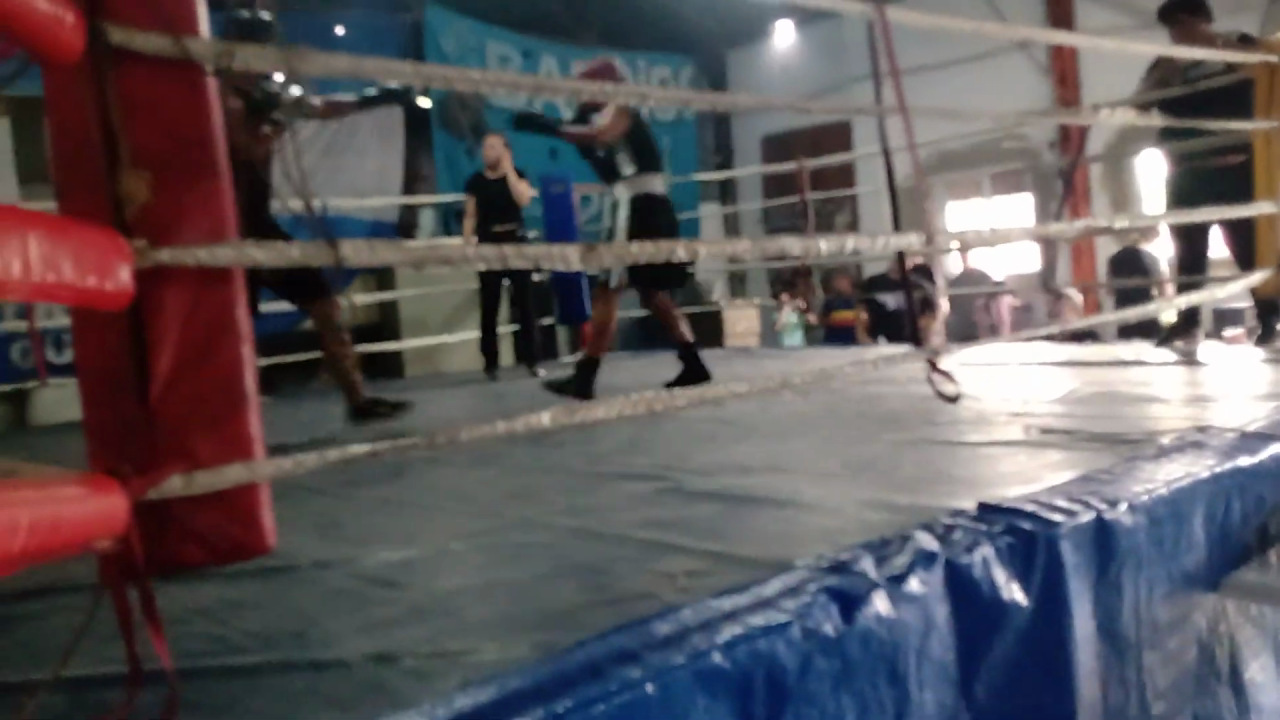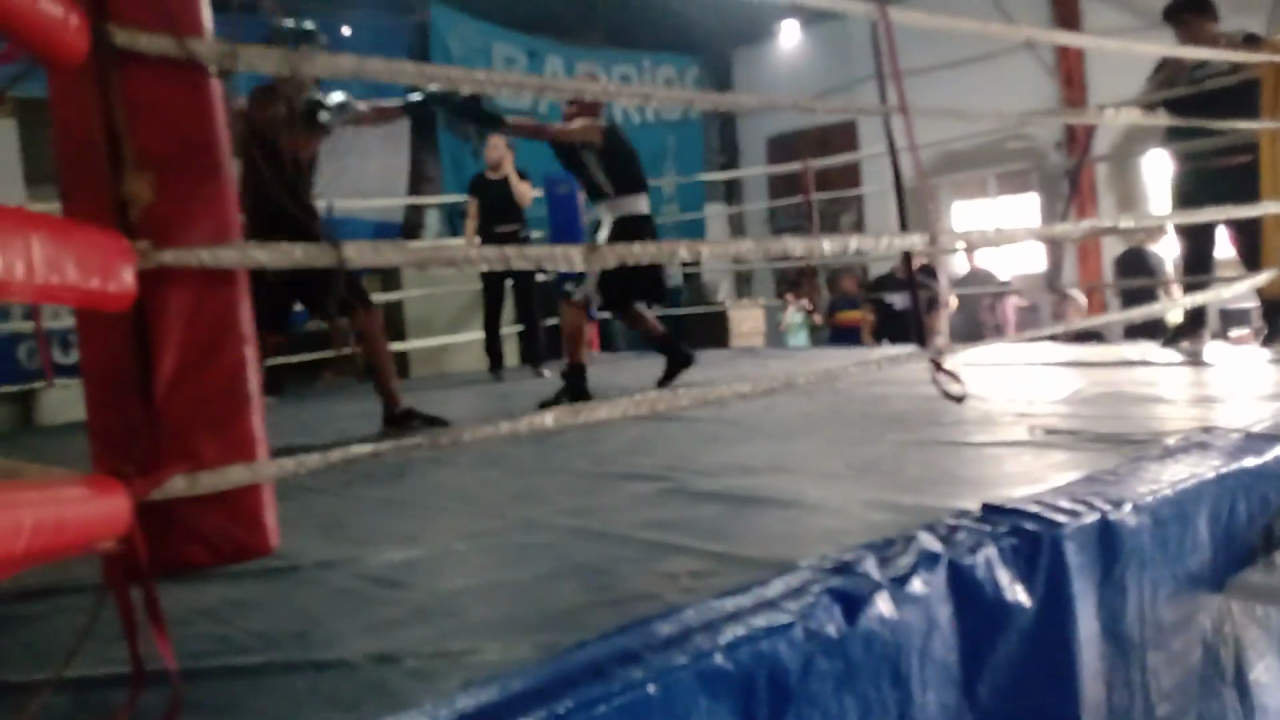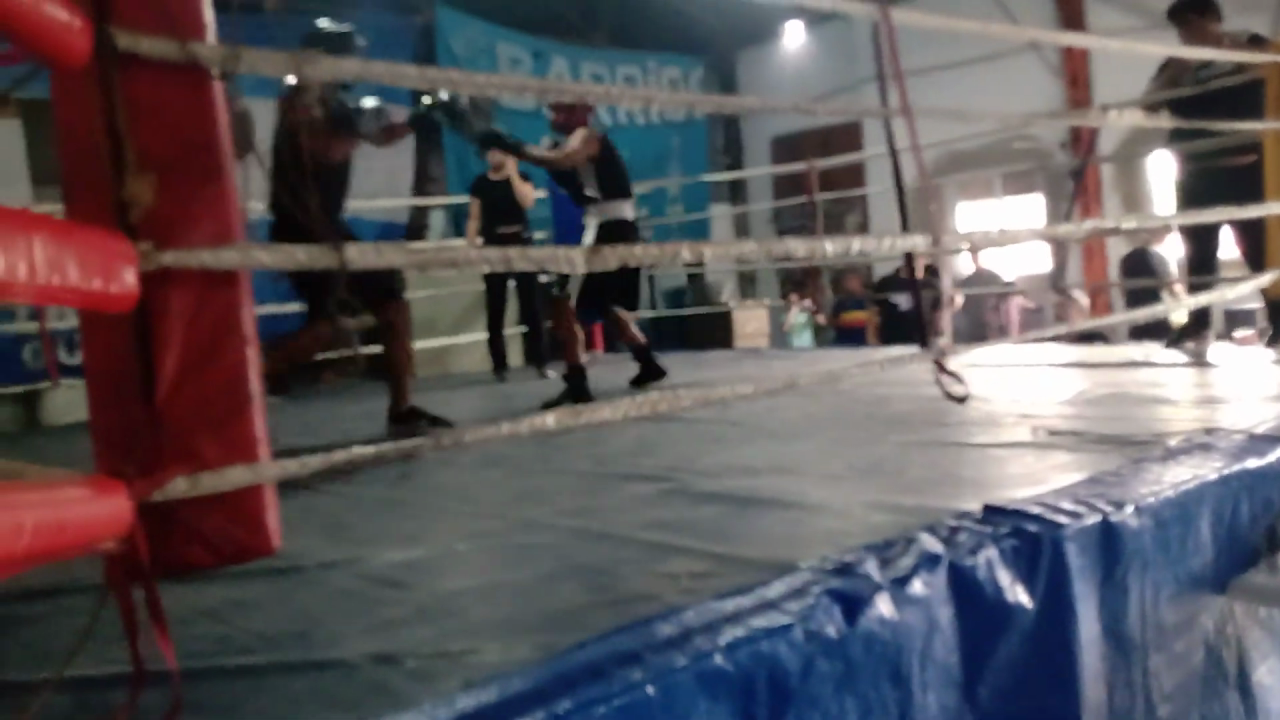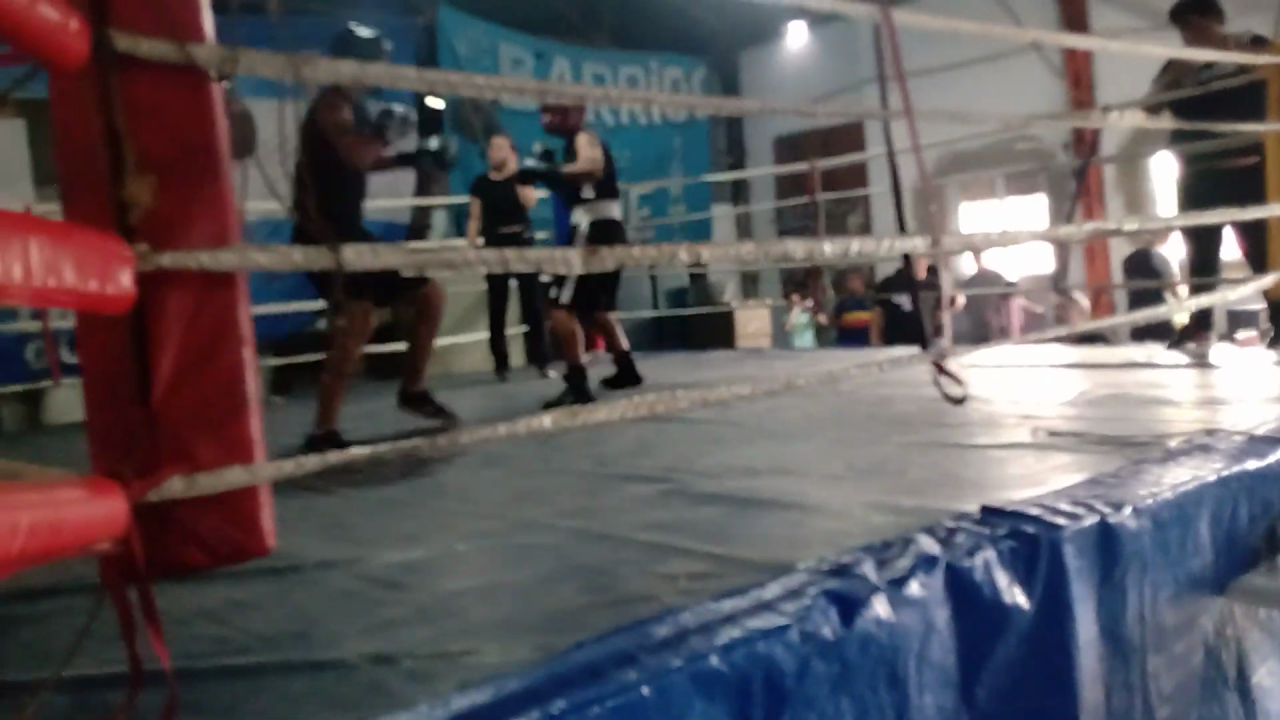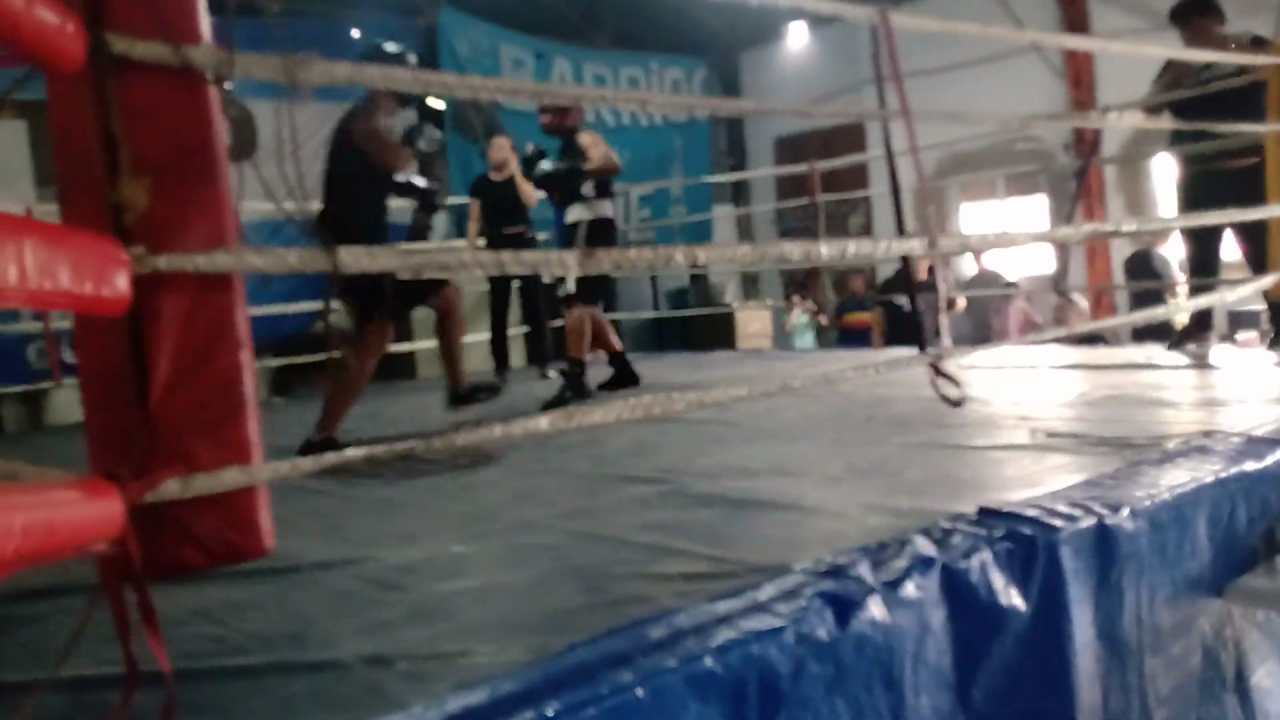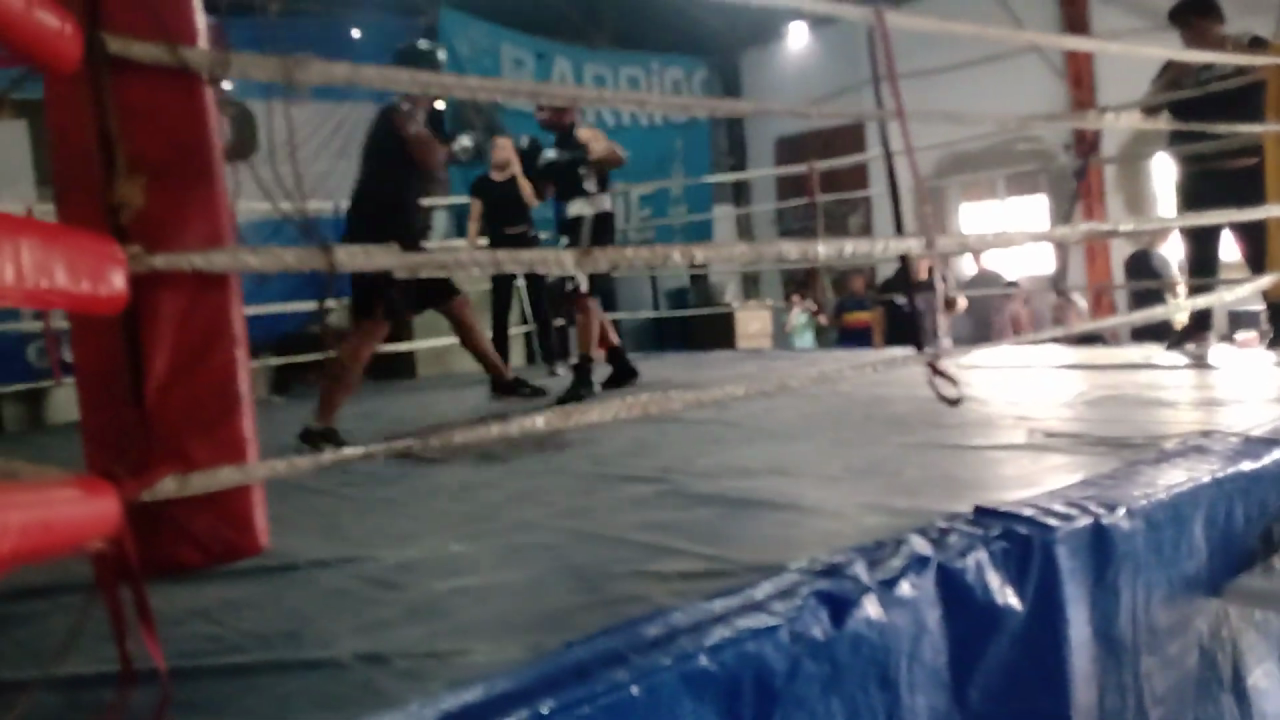
dt=0.1s
person 1, frame 1
left shoulder: (261, 93)
right shoulder: (225, 95)
left elbow: (321, 109)
right elbow: (253, 149)
left wrist: (370, 100)
right wrist: (280, 117)
left hip: (258, 223)
right hip: (237, 226)
left knee: (326, 309)
left ankle: (359, 400)
person 1, frame 2
left shoulder: (311, 103)
right shoulder: (264, 102)
left elbow: (366, 115)
right elbow: (297, 150)
right wrist: (325, 117)
left hip: (300, 229)
right hip: (272, 231)
left knee: (366, 316)
left ankle: (396, 412)
person 1, frame 3
left shoulder: (333, 103)
right shoulder: (302, 101)
left elbow: (379, 137)
right elbow: (331, 151)
right wrist: (357, 126)
left hip: (328, 226)
right hip: (304, 229)
left knee: (395, 310)
right knee: (326, 325)
left ankle: (403, 409)
person 1, frame 4
left shoulder: (354, 107)
right shoulder: (332, 104)
left elbow: (374, 161)
right elbow: (362, 156)
left wrist: (412, 157)
right wrist: (390, 129)
left hip: (348, 231)
right hip: (325, 234)
left knee: (430, 296)
right knee: (359, 317)
left ankle: (413, 389)
right ankle: (324, 431)
person 1, frame 5
left shoulder: (380, 118)
right shoulder: (369, 119)
right elbow: (397, 162)
left wrist: (410, 185)
right wrist: (410, 143)
left hip: (371, 239)
right hip: (351, 242)
left knee: (449, 299)
right knee: (375, 335)
left ankle: (458, 386)
right ankle: (322, 436)
person 1, frame 6
left shoulder: (414, 114)
right shoulder: (403, 113)
right elbow: (432, 159)
right wrist: (445, 144)
left hip: (399, 236)
right hip: (379, 235)
left knee: (459, 309)
right knee: (372, 328)
left ankle: (504, 380)
right ankle: (321, 425)
person 2, frame 1
left shoulder: (1236, 44)
right shoulder: (1168, 64)
right elbow: (1139, 104)
left wrist: (1219, 45)
right wrist: (1162, 73)
left hip: (1234, 168)
right hip: (1185, 173)
left knee: (1248, 245)
right knee: (1188, 250)
right ankle: (1188, 320)
person 2, frame 2
left shoulder: (1242, 43)
right shoulder: (1173, 64)
left wrist: (1224, 44)
right wrist: (1168, 73)
left hip: (1240, 167)
right hip: (1193, 173)
right knee: (1194, 250)
right ankle: (1194, 321)
person 2, frame 3
left shoulder: (1246, 43)
right shoulder: (1178, 64)
right elbow: (1148, 105)
left wrist: (1227, 45)
right wrist: (1173, 73)
left hip: (1244, 168)
right hip: (1196, 174)
right knee: (1198, 251)
right ankle: (1198, 322)
person 2, frame 4
left shoulder: (1248, 44)
right shoulder: (1180, 65)
right elbow: (1150, 107)
left wrist: (1230, 47)
right wrist: (1175, 75)
left hip: (1246, 170)
right hip: (1198, 175)
left knee: (1261, 247)
right knee: (1200, 252)
right ankle: (1199, 322)
person 2, frame 5
left shoulder: (1248, 46)
right shoulder: (1179, 66)
right elbow: (1150, 108)
left wrist: (1230, 48)
right wrist: (1174, 76)
left hip: (1247, 171)
right hip: (1198, 176)
right knee: (1200, 253)
right ankle: (1200, 323)
person 2, frame 6
left shoulder: (1248, 45)
right shoulder: (1179, 66)
right elbow: (1148, 108)
left wrist: (1227, 49)
right wrist: (1173, 76)
left hip: (1245, 172)
right hip: (1197, 176)
left knee: (1261, 249)
right knee: (1199, 253)
right ankle: (1199, 324)
person 3, frame 1
left shoulder: (618, 111)
right shoulder: (616, 117)
left elbow: (599, 135)
right elbow: (606, 162)
left wrist: (551, 127)
right wrist: (577, 131)
left hip: (639, 207)
right hip: (654, 208)
left knee: (606, 291)
right knee: (656, 293)
left ankle: (584, 376)
right ankle: (693, 366)
person 3, frame 2
left shoulder: (593, 130)
right shoulder: (602, 137)
left elbow: (546, 131)
right wrist: (567, 155)
left hip: (620, 226)
right hip: (635, 225)
left knee: (574, 300)
right knee: (626, 304)
left ankle: (576, 384)
right ankle: (676, 351)
person 3, frame 3
left shoulder: (586, 137)
right shoulder: (594, 142)
left elbow: (560, 160)
right elbow: (577, 184)
left wrist: (512, 145)
left hip: (607, 230)
right hip: (621, 229)
left knee: (564, 305)
right knee: (607, 307)
left ankle: (577, 384)
right ankle: (647, 362)
person 3, frame 4
left shoulder: (584, 139)
right shoulder: (572, 146)
left elbow: (593, 169)
right elbow: (572, 190)
left wrist: (547, 171)
right wrist: (550, 174)
left hip: (596, 230)
right hip: (602, 230)
left knee: (561, 306)
right knee: (593, 308)
left ankle: (577, 383)
right ankle: (626, 369)
person 3, frame 5
left shoulder: (585, 139)
right shoulder: (561, 149)
left elbow: (612, 164)
right elbow: (557, 196)
left wrist: (567, 169)
right wrist: (538, 170)
left hip: (591, 224)
right hip: (578, 227)
left knee: (576, 300)
right knee: (587, 304)
left ankle: (575, 379)
right ankle: (623, 369)
person 3, frame 6
left shoulder: (583, 135)
right shoulder: (558, 145)
left elbow: (617, 156)
right elbow: (544, 189)
left wrist: (571, 160)
right wrist: (535, 164)
left hip: (591, 219)
right hip: (575, 222)
left knee: (584, 295)
right knee: (586, 298)
left ankle: (584, 375)
right ankle: (621, 364)
person 4, frame 1
left shoulder: (517, 175)
right shoulder: (475, 181)
left elbow: (524, 200)
right elbow: (470, 216)
left wrist: (508, 169)
right wrist: (467, 245)
left hip: (515, 241)
right hip: (488, 244)
left knee: (524, 302)
right knee: (489, 306)
left ankle: (531, 359)
right ankle: (491, 363)
person 4, frame 2
left shoulder: (519, 176)
right shoulder: (478, 182)
left elbow: (525, 201)
right elbow: (472, 218)
left wrist: (510, 170)
right wrist: (469, 246)
left hip: (518, 242)
right hip: (491, 245)
left knee: (527, 303)
right knee: (492, 306)
left ankle: (536, 360)
right ankle: (495, 364)
person 4, frame 3
left shoulder: (520, 177)
right shoulder: (479, 183)
left elbow: (527, 202)
right elbow: (474, 218)
left wrist: (513, 172)
right wrist: (471, 247)
left hip: (520, 242)
right hip: (493, 246)
left knee: (531, 304)
right knee: (495, 308)
left ankle: (540, 361)
right ankle: (499, 365)
person 4, frame 4
left shoulder: (521, 177)
right shoulder: (480, 183)
left elbow: (530, 202)
right elbow: (475, 218)
left wrist: (514, 170)
right wrist: (471, 247)
left hip: (522, 243)
right hip: (495, 246)
left knee: (532, 303)
right knee: (497, 307)
left ankle: (541, 360)
right ankle: (501, 364)
person 4, frame 5
left shoulder: (521, 177)
right shoulder: (480, 184)
left elbow: (531, 201)
right elbow: (474, 220)
left wrist: (515, 170)
right wrist: (472, 248)
left hip: (524, 243)
right hip: (497, 247)
left knee: (534, 304)
right knee: (499, 308)
left ankle: (542, 361)
right ankle: (501, 365)
person 4, frame 6
left shoulder: (523, 178)
right shoulder: (481, 184)
left elbow: (533, 201)
right elbow: (475, 219)
left wrist: (517, 170)
right wrist: (471, 248)
left hip: (526, 242)
right hip: (499, 246)
left knee: (540, 302)
right knee: (500, 307)
left ankle: (550, 358)
right ankle: (501, 363)
